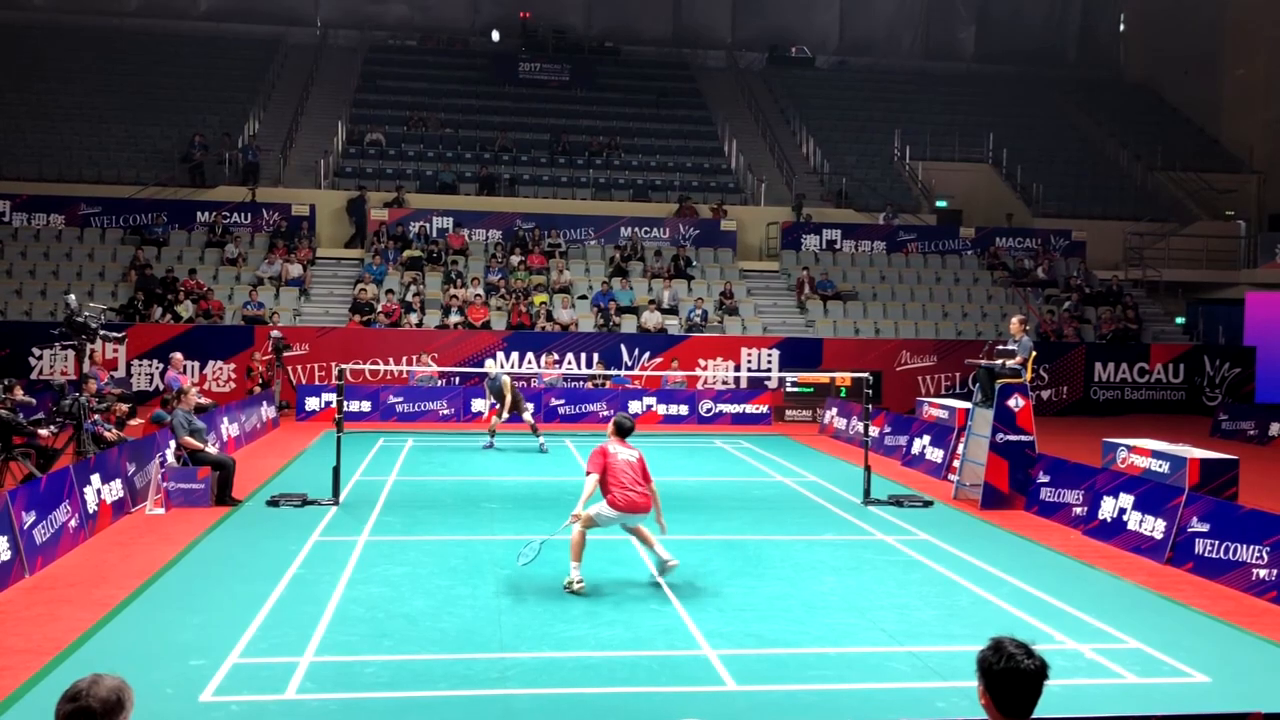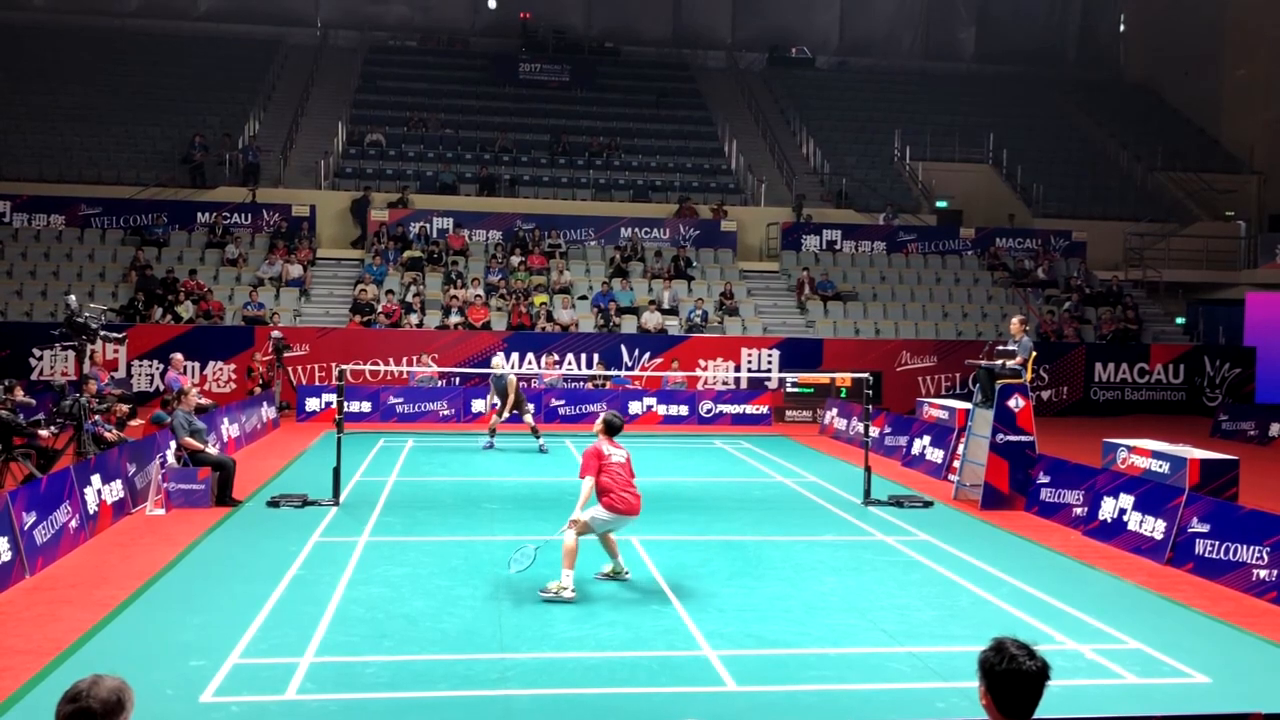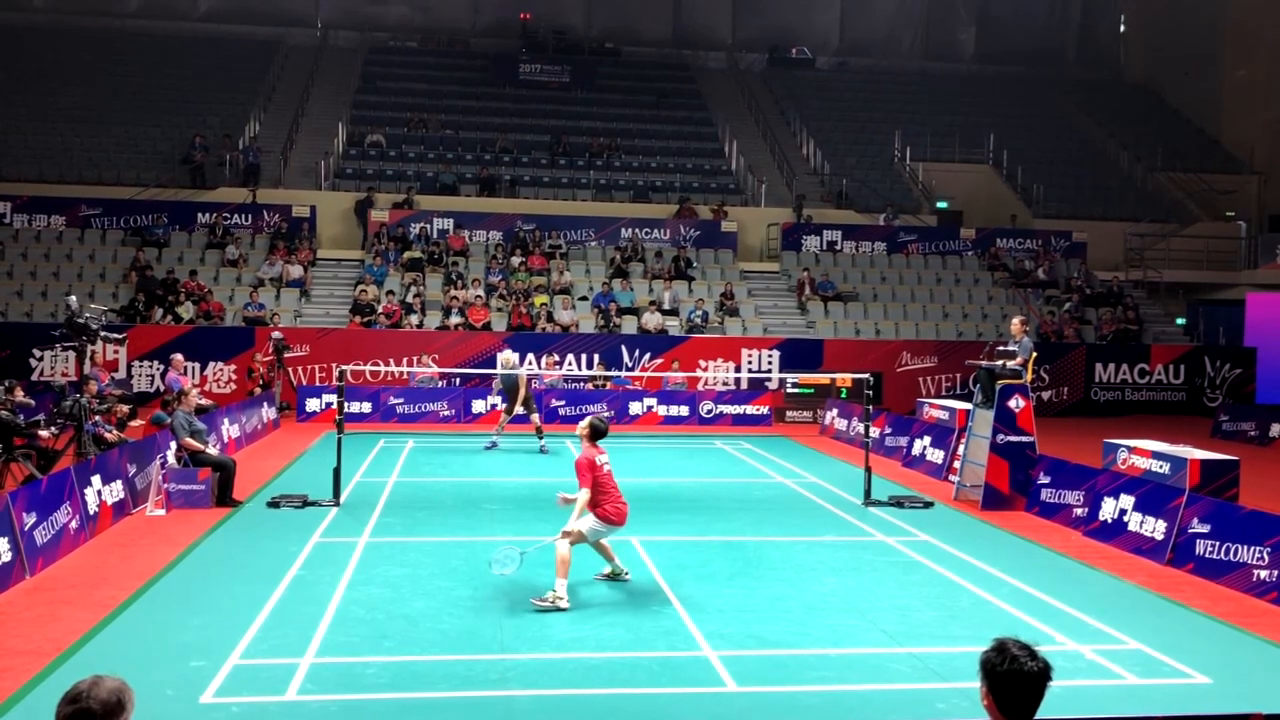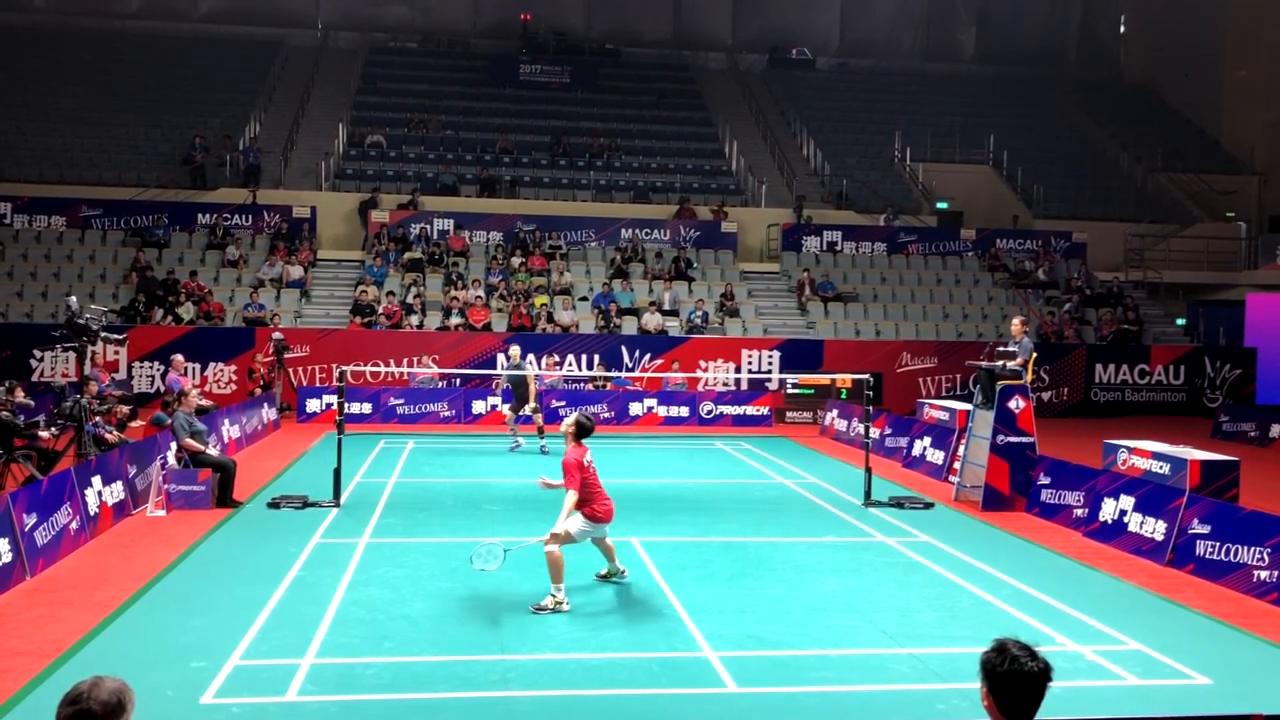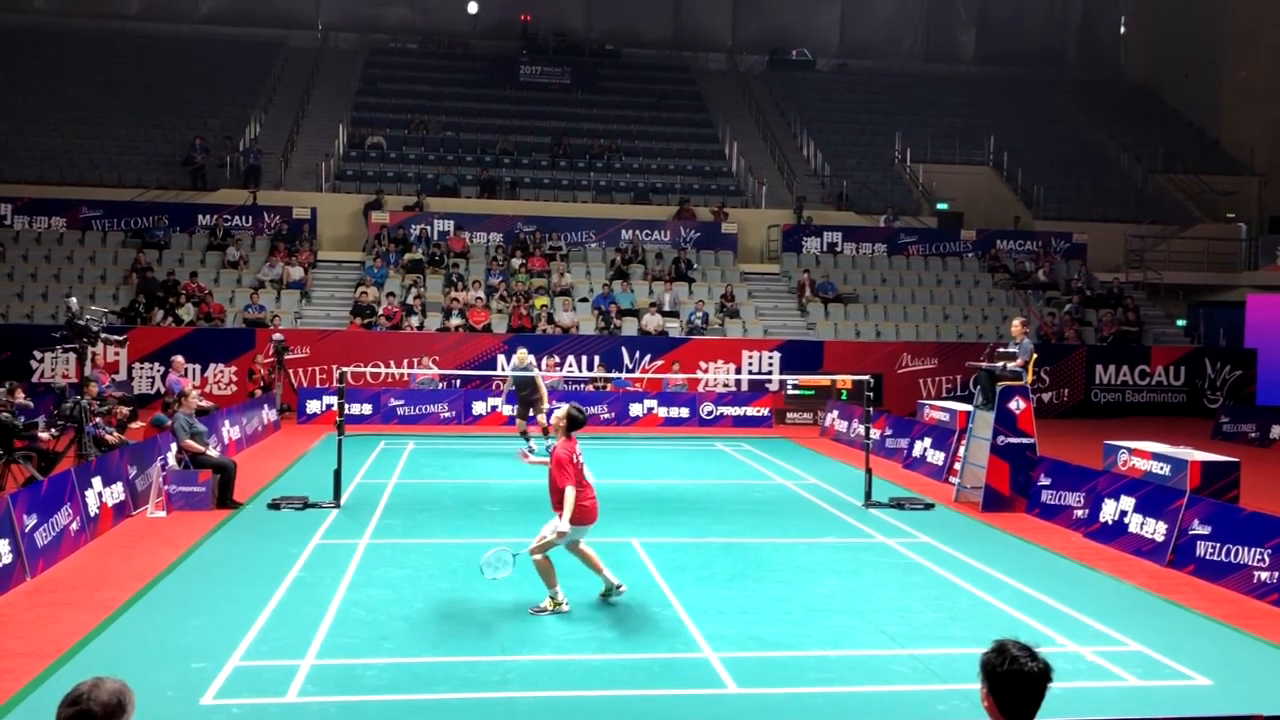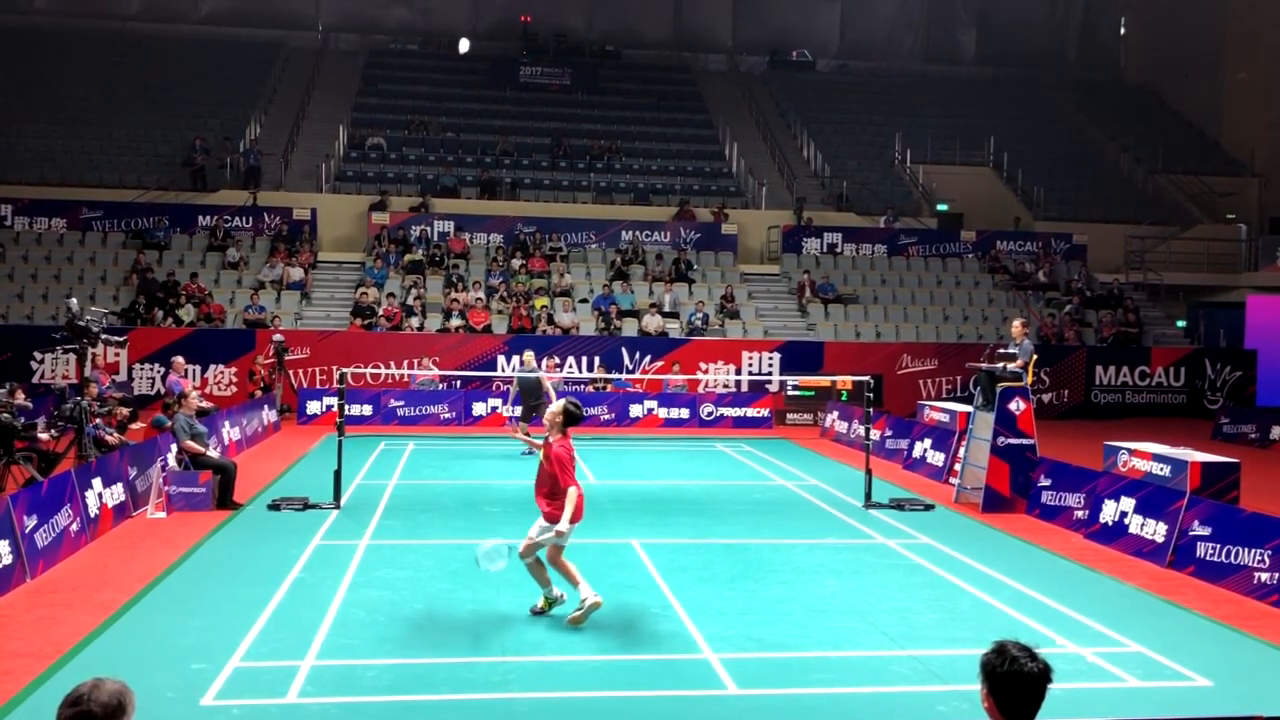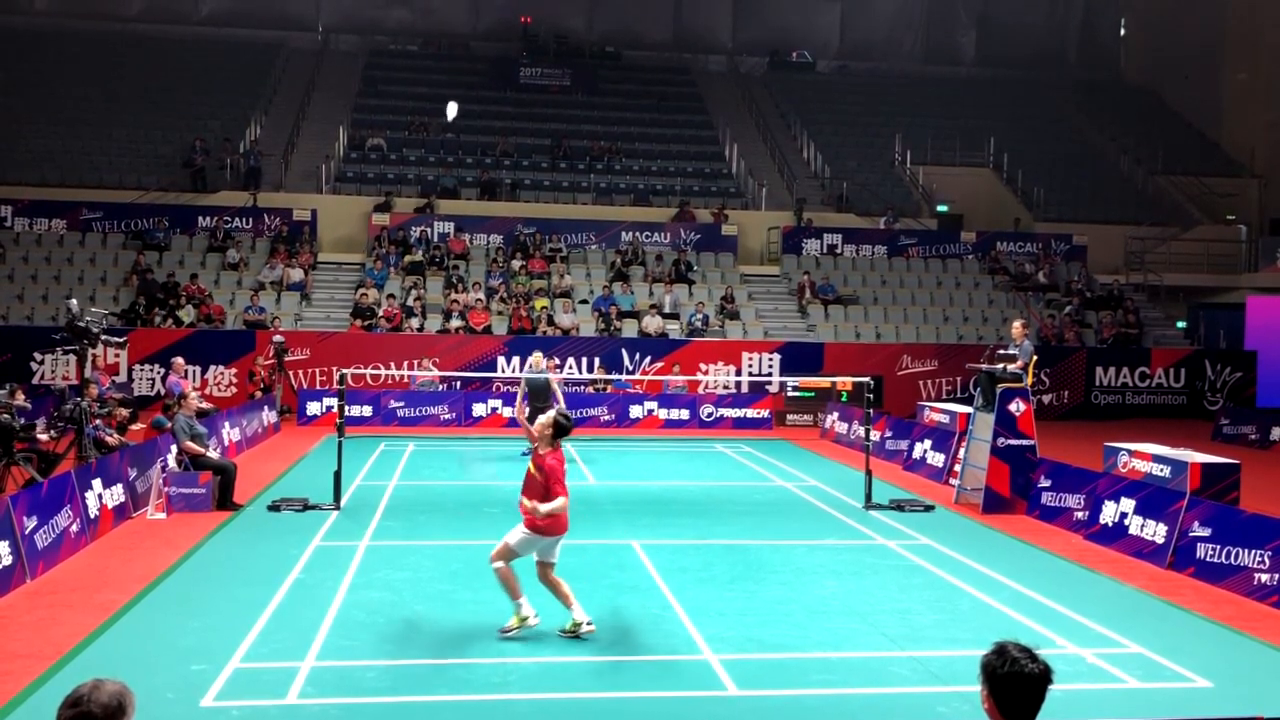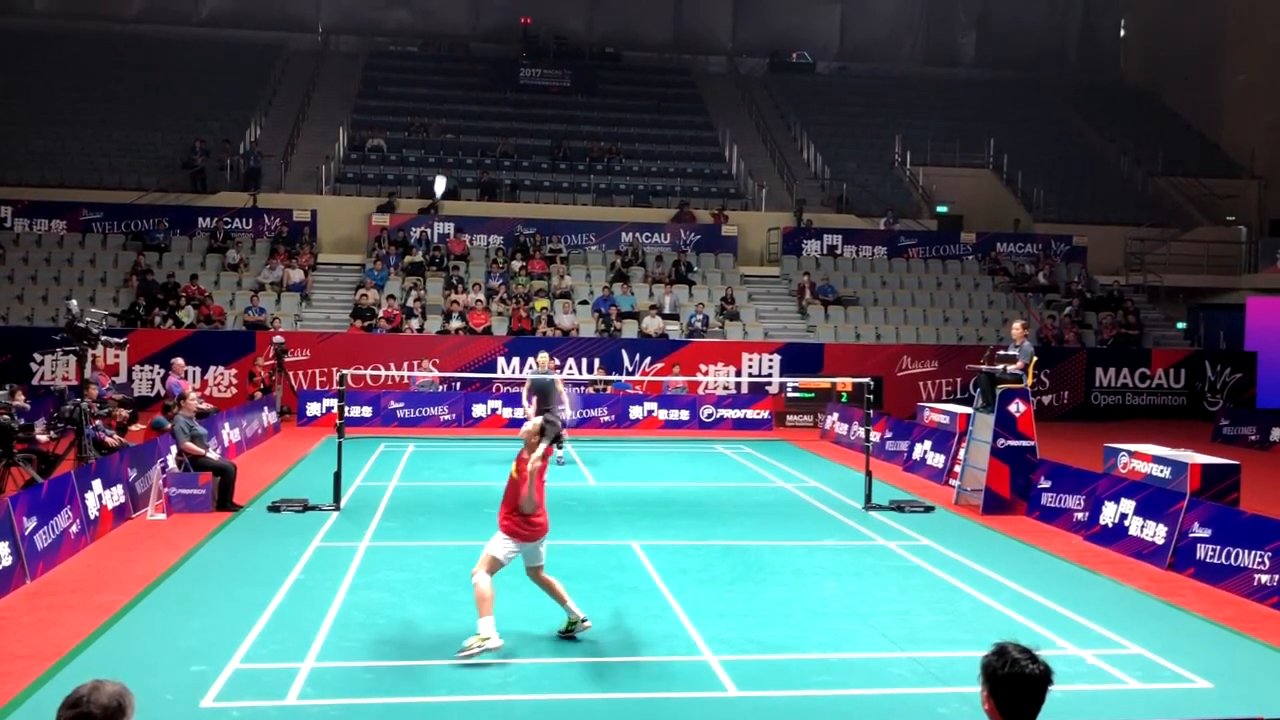
dt=0.5s
person 1, frame 1
left shoulder: (602, 450)
right shoulder: (635, 452)
left elbow: (593, 479)
right elbow: (651, 486)
left wrist: (579, 506)
right wrist: (659, 515)
left hip: (619, 504)
right hip: (643, 506)
left knee: (579, 525)
right knee: (629, 524)
left ankle: (576, 578)
right ankle: (664, 557)
person 1, frame 2
left shoulder: (594, 450)
right shoulder: (623, 451)
left elbow: (589, 482)
left wrist: (578, 510)
left hip: (614, 506)
right hip: (634, 506)
left knee: (572, 531)
right knee: (600, 528)
left ankle: (566, 586)
right ankle: (618, 569)
person 1, frame 3
left shoulder: (584, 458)
right shoulder: (600, 453)
left elbow: (586, 493)
left wrist: (571, 522)
right wrist: (574, 498)
left hip: (606, 515)
right hip: (619, 511)
left knee: (563, 540)
right knee: (590, 535)
left ankle: (559, 595)
right ankle: (618, 570)
person 1, frame 4
left shoulder: (570, 458)
right shoulder: (582, 449)
left elbow: (573, 494)
left wrist: (560, 523)
right wrist: (555, 484)
left hip: (593, 513)
right hip: (604, 507)
left knee: (551, 542)
right knee: (598, 537)
left ankle: (558, 599)
right ankle: (615, 570)
person 1, frame 5
left shoulder: (561, 452)
right shoulder: (570, 442)
left elbow: (569, 488)
left wrist: (565, 521)
right wrist: (536, 461)
left hip: (576, 512)
right hip: (587, 507)
left knee: (537, 550)
right knee: (573, 545)
left ankle: (557, 600)
right ankle: (611, 582)
person 1, frame 6
left shoulder: (559, 451)
right shoulder: (555, 437)
left elbow: (571, 488)
right elbow: (546, 450)
left wrist: (565, 521)
right wrist: (524, 438)
left hip: (557, 512)
right hip: (560, 510)
left knee: (526, 551)
right knee: (555, 557)
left ankle: (551, 596)
right ankle: (588, 595)
person 1, frame 7
left shoulder: (551, 463)
right shoulder: (545, 446)
left elbow: (563, 502)
right elbow: (536, 441)
left wrist: (544, 510)
right wrist: (524, 423)
left hip: (540, 524)
right hip: (553, 524)
left knee: (498, 559)
right knee: (546, 575)
left ankle: (524, 613)
right ankle: (581, 619)
person 1, frame 8
left shoulder: (531, 467)
right shoulder: (540, 449)
left elbow: (528, 507)
left wrist: (532, 474)
left hip: (517, 529)
right hip: (535, 528)
left knee: (481, 573)
right knee: (537, 574)
left ankle: (487, 634)
right ankle: (577, 617)
